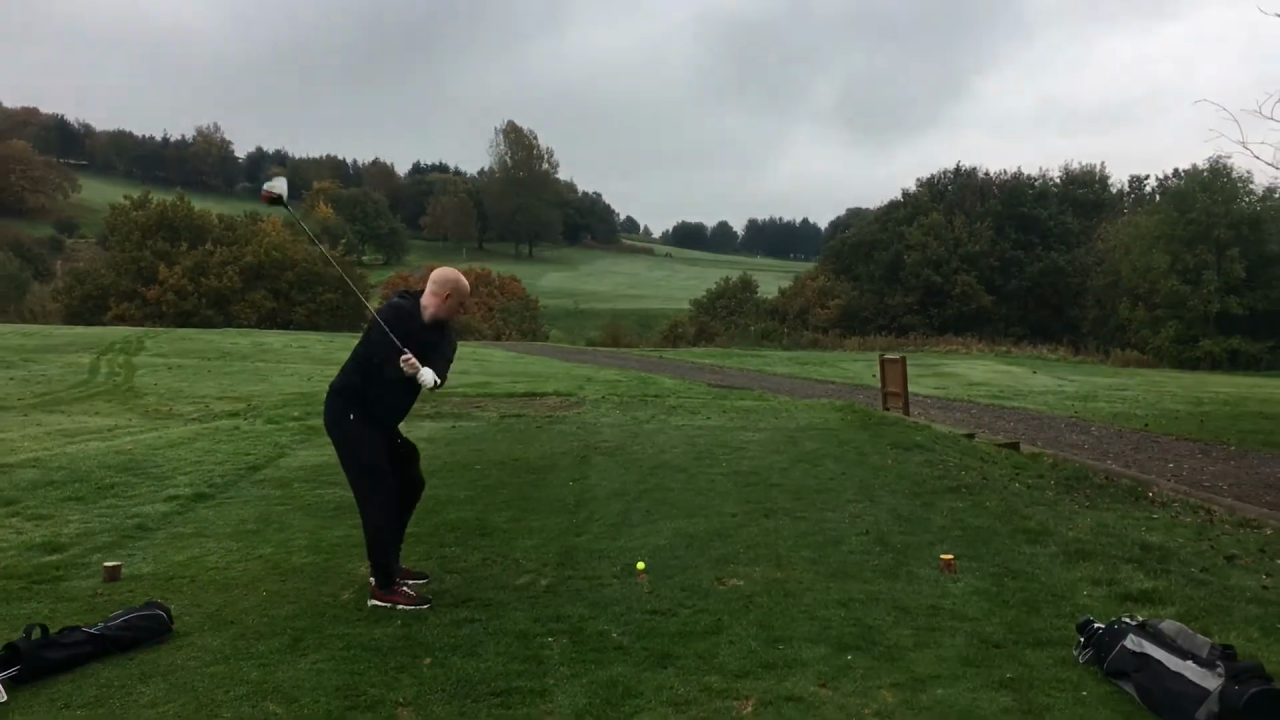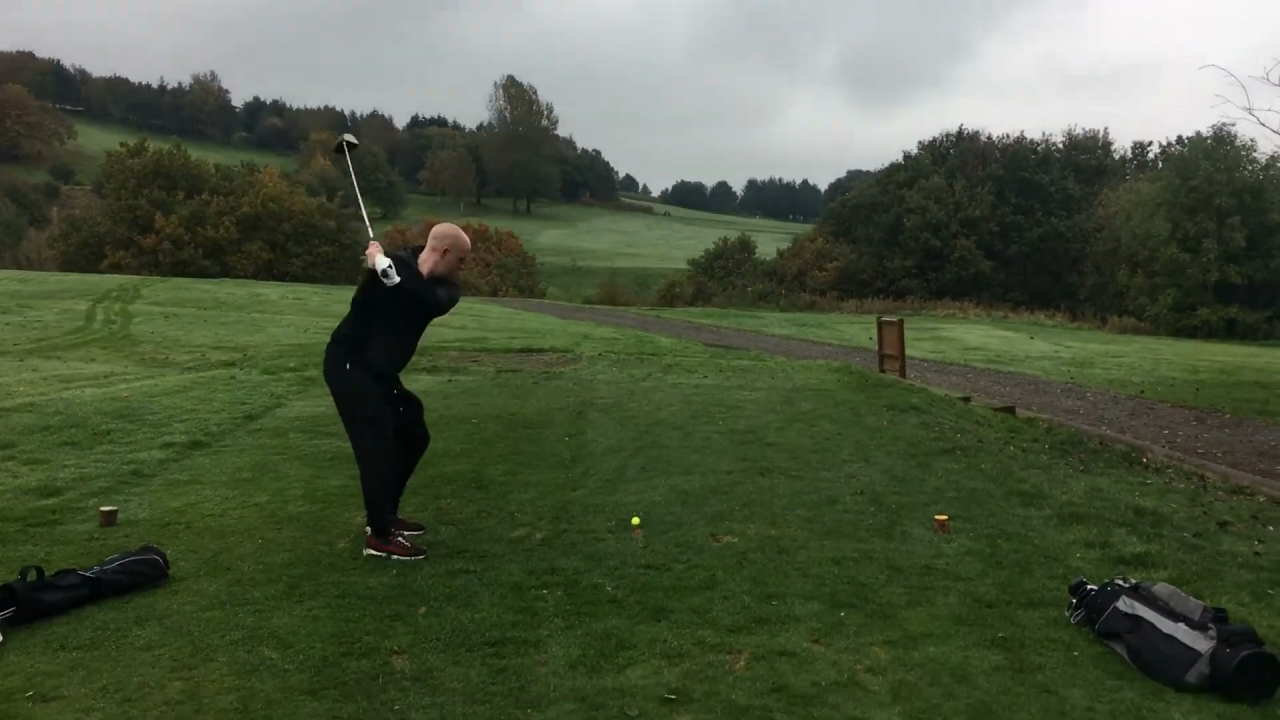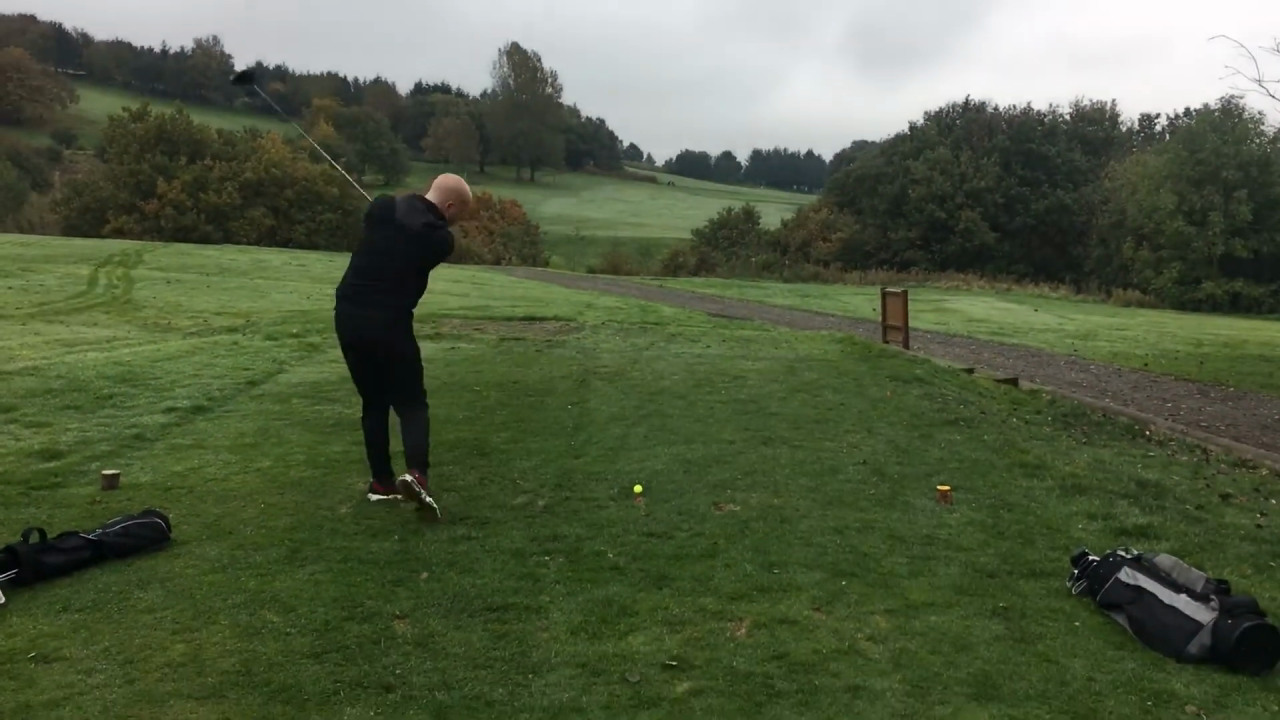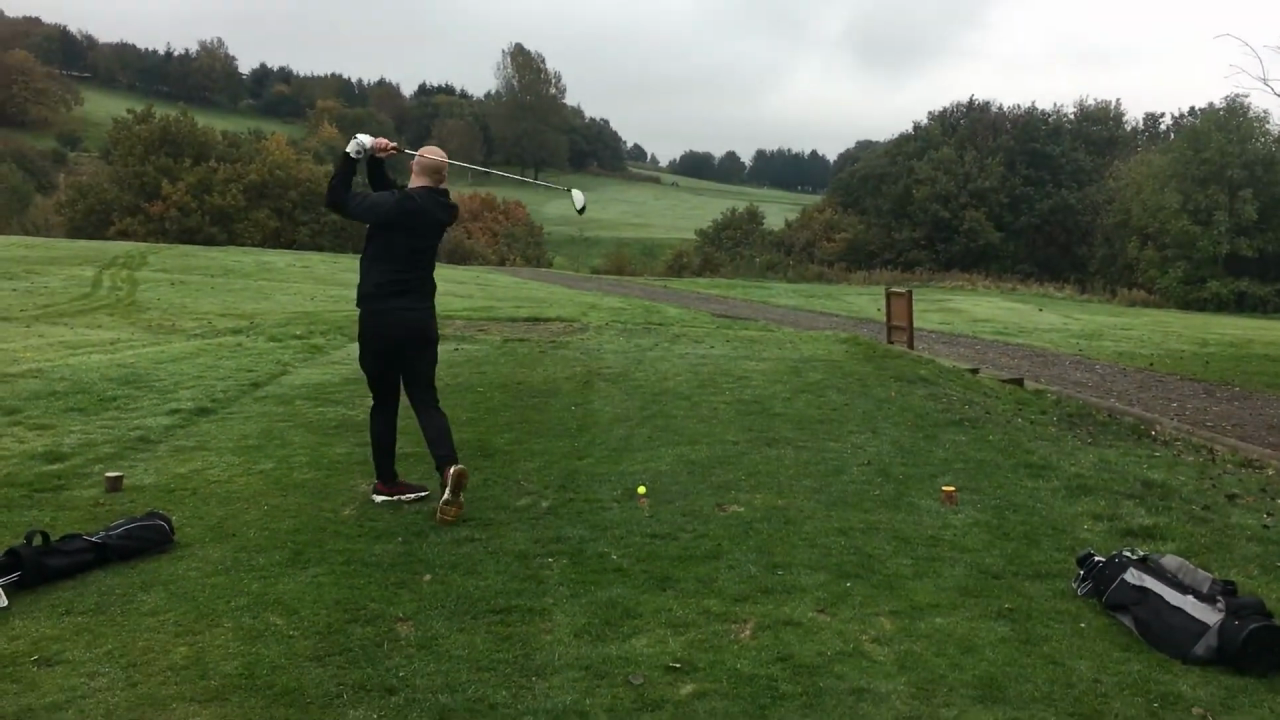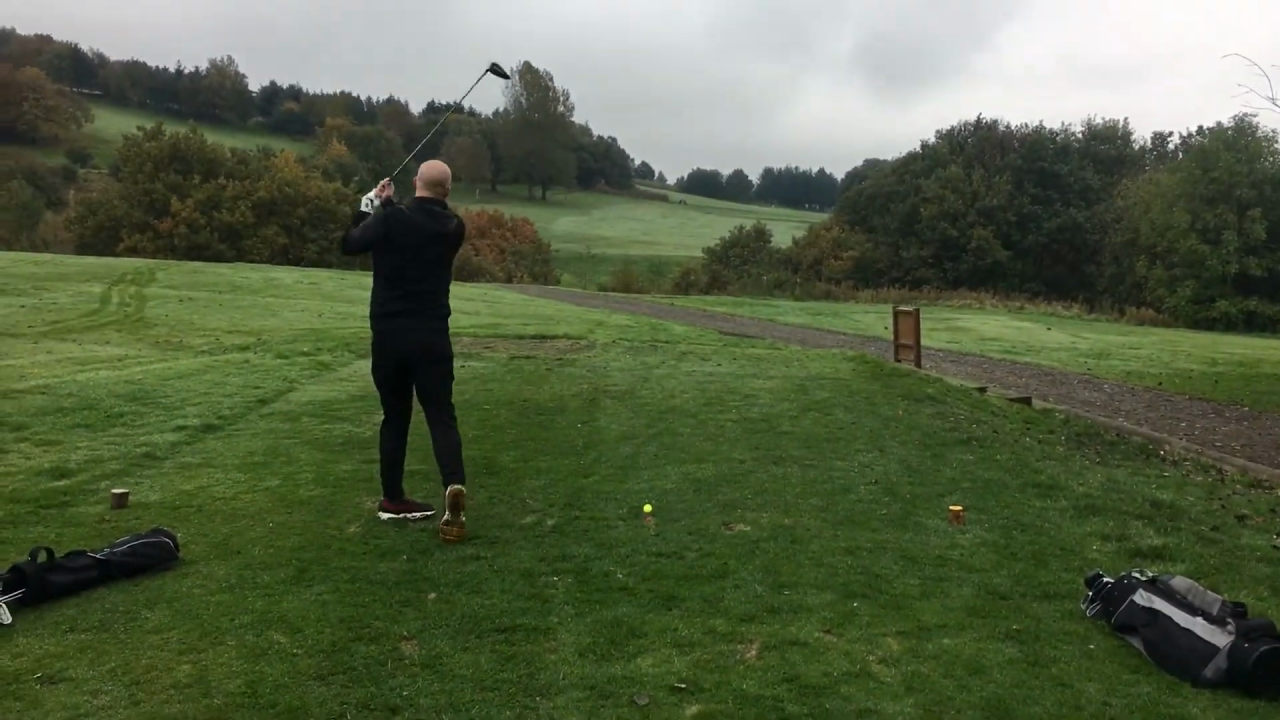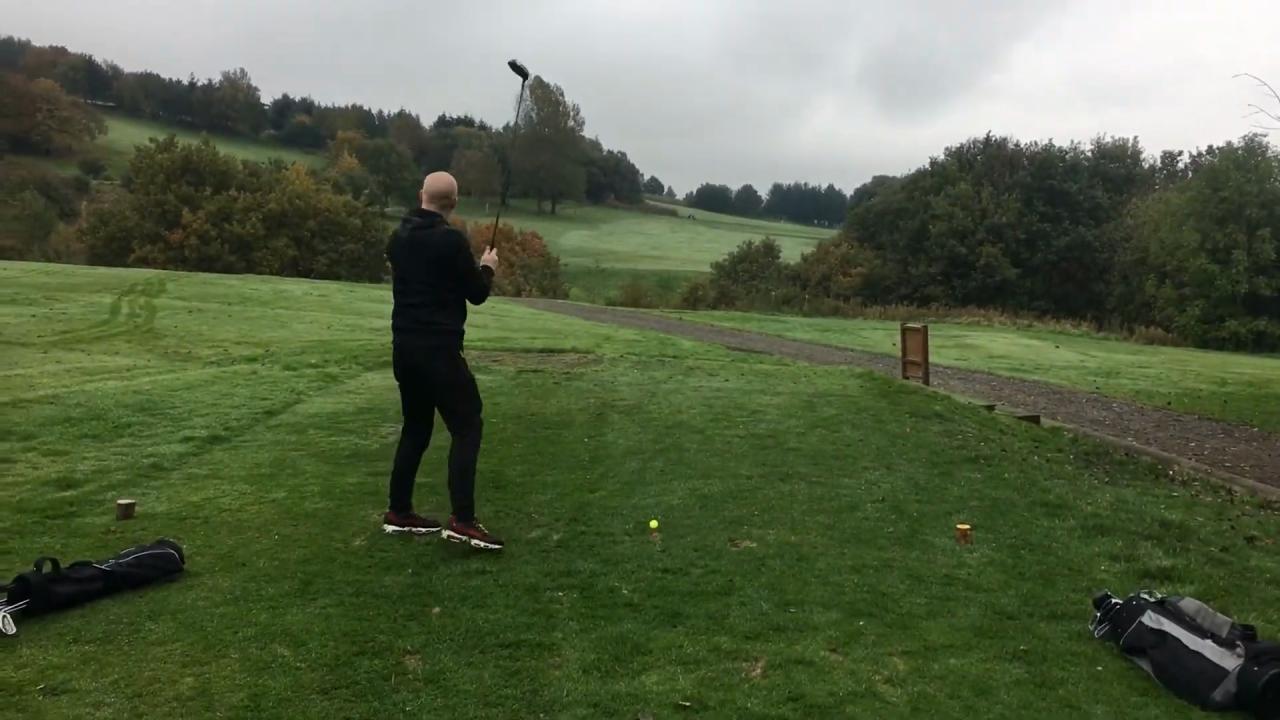
dt=0.4s
person 1, frame 1
left shoulder: (441, 332)
right shoulder: (395, 314)
left elbow: (439, 370)
right elbow: (383, 369)
left wrist: (425, 373)
right wrist: (406, 372)
left hip: (379, 417)
right hip: (350, 413)
left knee: (409, 484)
right knee: (379, 494)
left ankle: (387, 565)
right ankle: (384, 586)
person 1, frame 2
left shoulder: (445, 289)
right shoulder: (394, 266)
left elbow: (429, 301)
right elbow: (362, 309)
left wrist: (388, 272)
right wrist: (375, 271)
left hip: (382, 371)
right hip: (349, 364)
left knee: (414, 437)
right knee: (378, 446)
left ankle: (383, 515)
right ankle: (379, 535)
person 1, frame 3
left shoulder: (384, 207)
right shoulder: (441, 239)
left hip: (349, 317)
right hip: (389, 324)
left knee: (374, 400)
right knee: (411, 402)
left ankle: (381, 480)
right ankle: (416, 473)
person 1, frame 4
left shoulder: (397, 206)
right shoulder: (442, 211)
left elbow: (335, 199)
left wrist: (358, 147)
right wrist: (374, 157)
left hip: (379, 317)
right hip: (419, 318)
left knee: (384, 401)
right knee: (425, 400)
left ankle: (386, 482)
right ankle: (449, 467)
person 1, frame 5
left shoulder: (389, 220)
right shoulder: (454, 227)
left elbow: (348, 246)
left wrist: (370, 202)
right wrist: (386, 204)
left hip: (388, 334)
right hip: (432, 335)
left knee: (395, 417)
right knee: (441, 416)
left ankle: (392, 498)
right ankle: (453, 485)
person 1, frame 6
left shoulder: (399, 238)
right shoulder: (451, 240)
right elbow: (477, 294)
left wrist: (470, 266)
right wrist: (487, 268)
left hip: (405, 346)
right hip: (439, 348)
left knee: (415, 428)
right knee: (466, 427)
left ankle: (398, 511)
right ankle: (461, 519)
